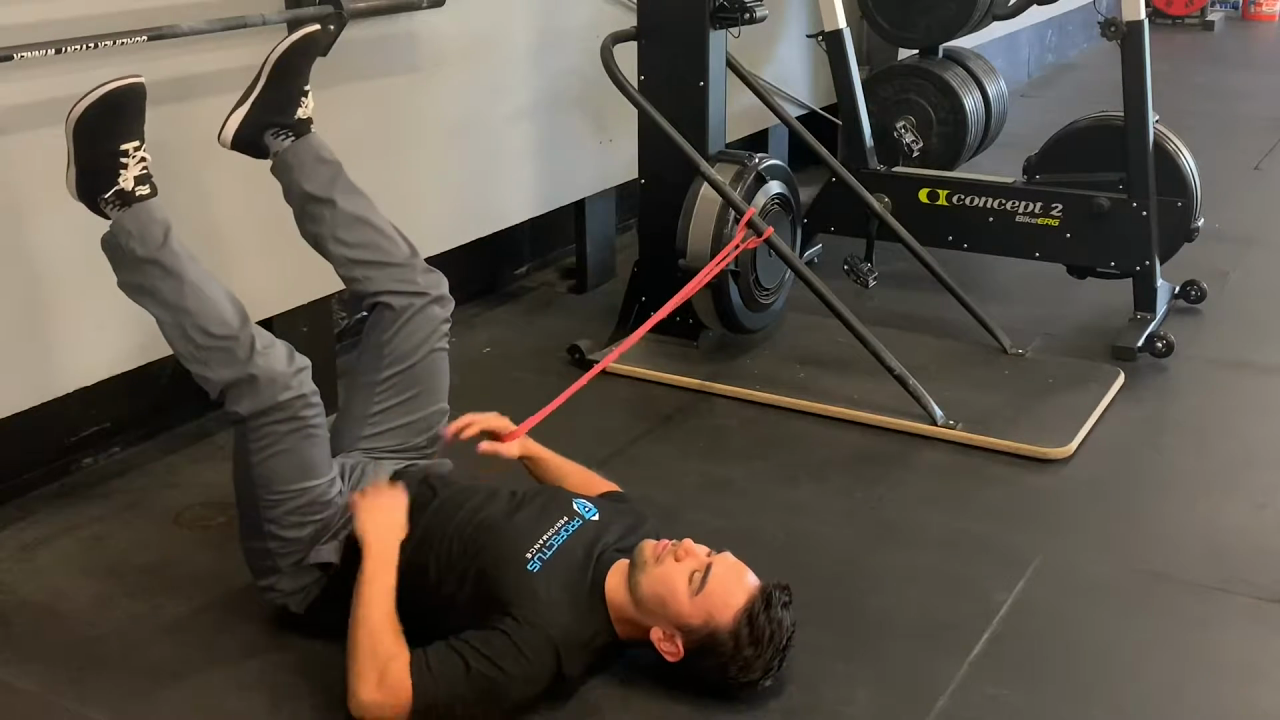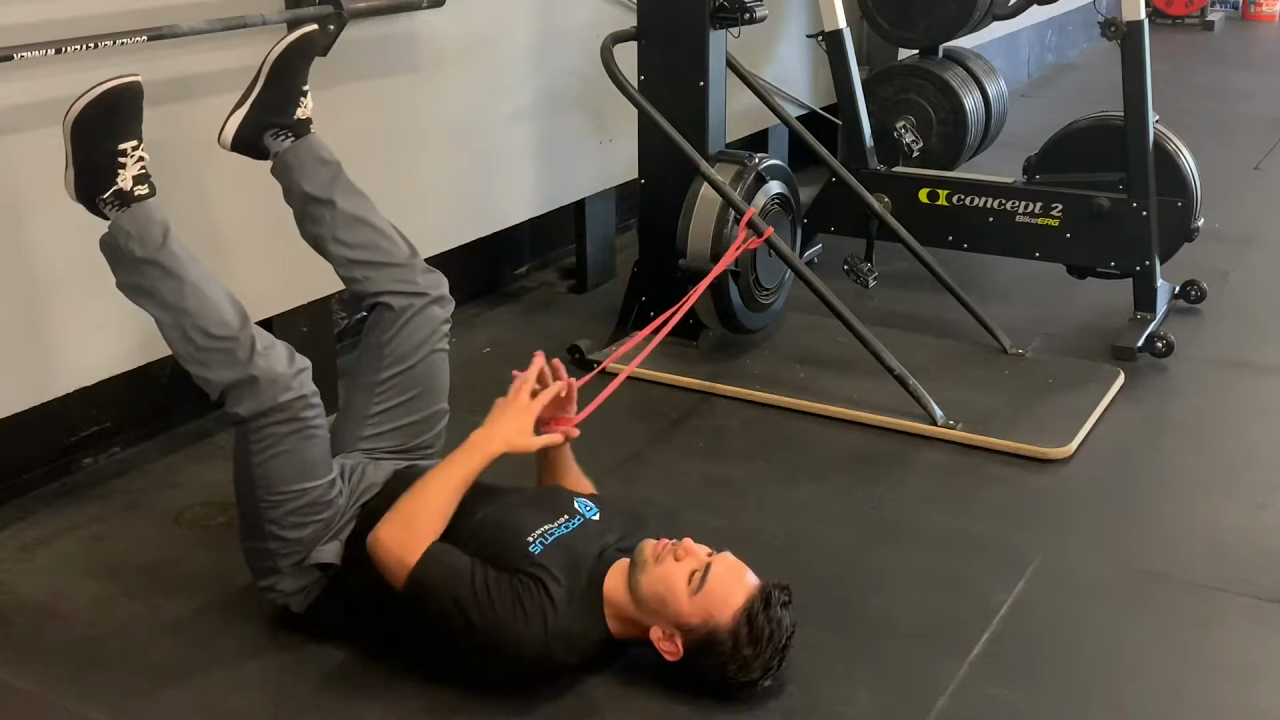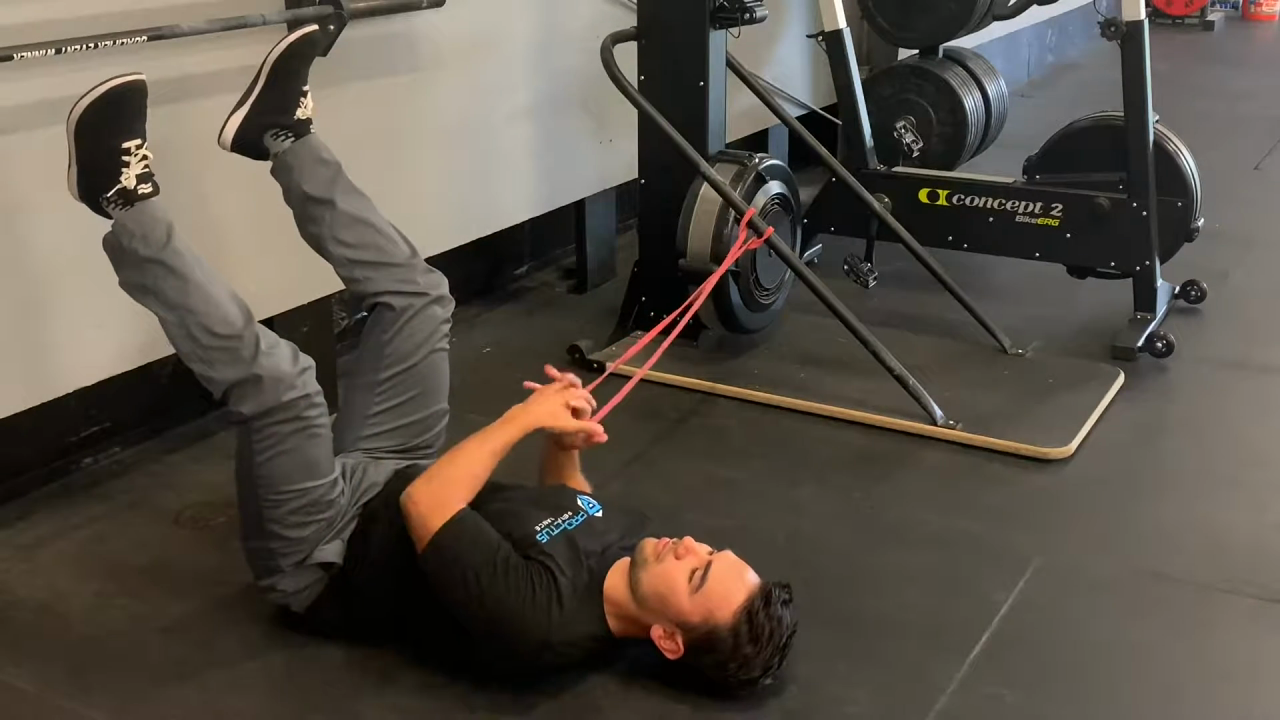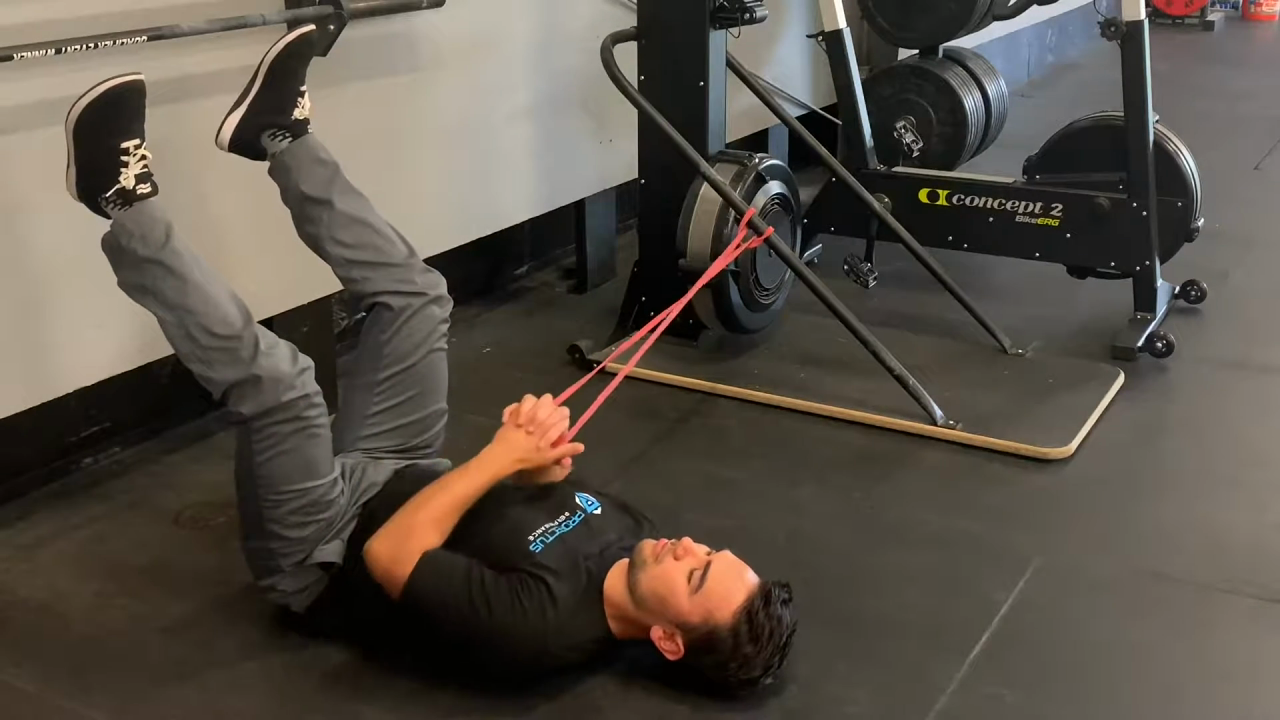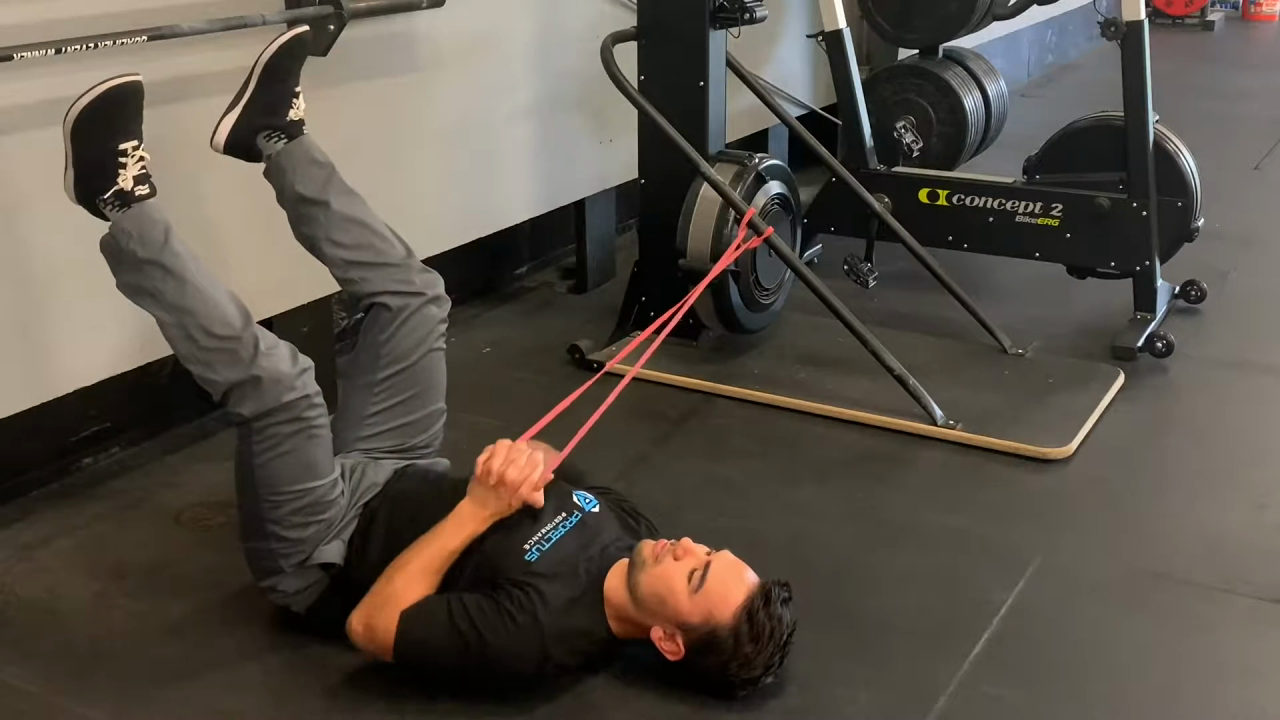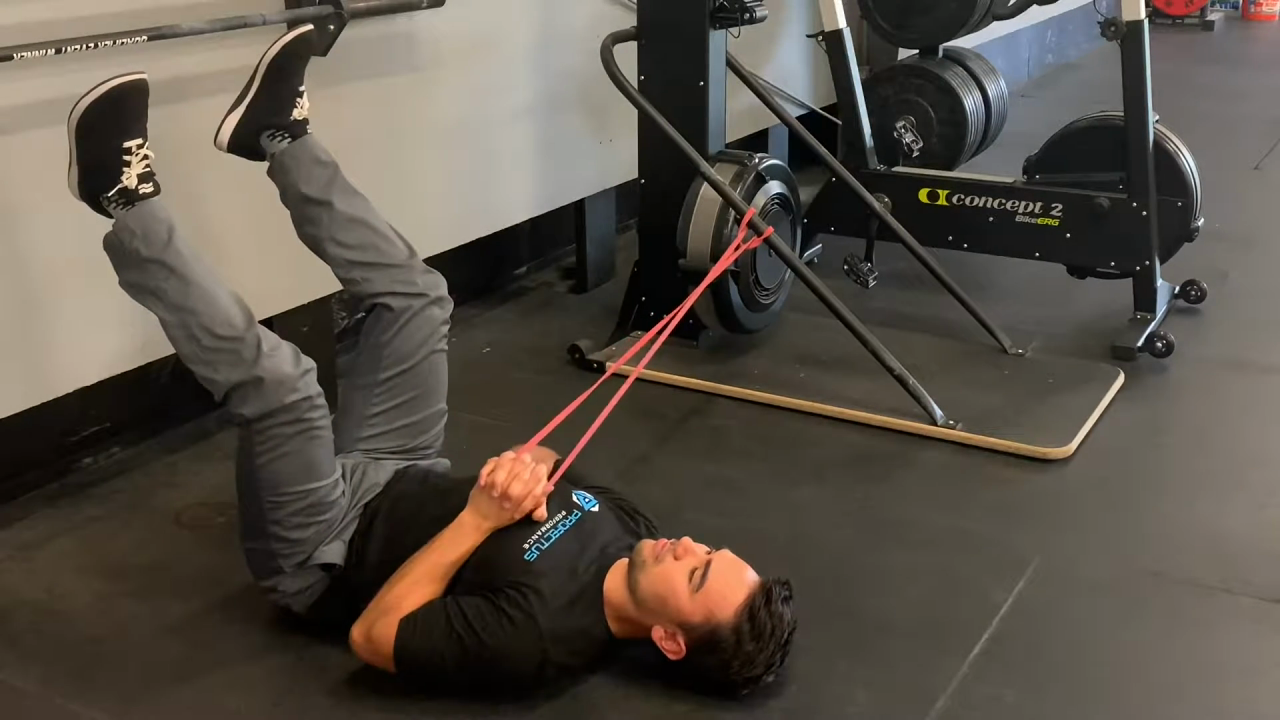
dt=0.3s
person 1, frame 1
left shoulder: (549, 638)
right shoulder: (627, 536)
right elbow: (601, 488)
left wrist: (379, 545)
right wrist: (527, 447)
left hip: (317, 551)
right hip: (390, 478)
left knee: (272, 377)
right knee: (415, 295)
left ankle: (127, 205)
right ankle: (282, 135)
person 1, frame 2
left shoulder: (544, 629)
right shoulder: (624, 542)
left elbow: (392, 548)
left wrist: (491, 437)
right wrist: (553, 437)
left hip: (319, 554)
right hip: (381, 478)
left knee: (270, 375)
right knee: (416, 294)
left ankle: (124, 204)
right ankle: (283, 135)
person 1, frame 3
left shoulder: (543, 621)
right shoulder: (625, 540)
left elbow: (423, 508)
left wrist: (526, 417)
right wrist: (565, 441)
left hip: (319, 555)
right hip: (381, 474)
left knee: (274, 374)
right knee: (416, 294)
left ankle: (128, 204)
right ankle: (282, 136)
person 1, frame 4
left shoulder: (544, 628)
right shoulder: (625, 532)
left elbow: (386, 560)
right elbow: (552, 479)
left wrist: (500, 457)
right wrist: (536, 443)
left hip: (322, 550)
right hip: (391, 477)
left knee: (273, 375)
right knee: (414, 293)
left ankle: (128, 204)
right ankle: (278, 135)
person 1, frame 5
left shoulder: (542, 633)
right shoulder: (626, 530)
left elbow: (372, 626)
right elbow: (545, 461)
left wrist: (474, 512)
right wrist: (521, 463)
left hip: (320, 554)
right hip: (394, 479)
left knee: (275, 377)
right knee: (411, 294)
left ankle: (125, 206)
right ankle: (276, 140)
person 1, frame 6
left shoulder: (544, 634)
right shoulder: (624, 529)
left elbow: (374, 637)
right elbow: (546, 460)
left wrist: (477, 519)
right wrist: (521, 471)
left hip: (321, 553)
right hip: (394, 478)
left knee: (276, 378)
right knee: (413, 293)
left ankle: (129, 203)
right ankle: (279, 137)
